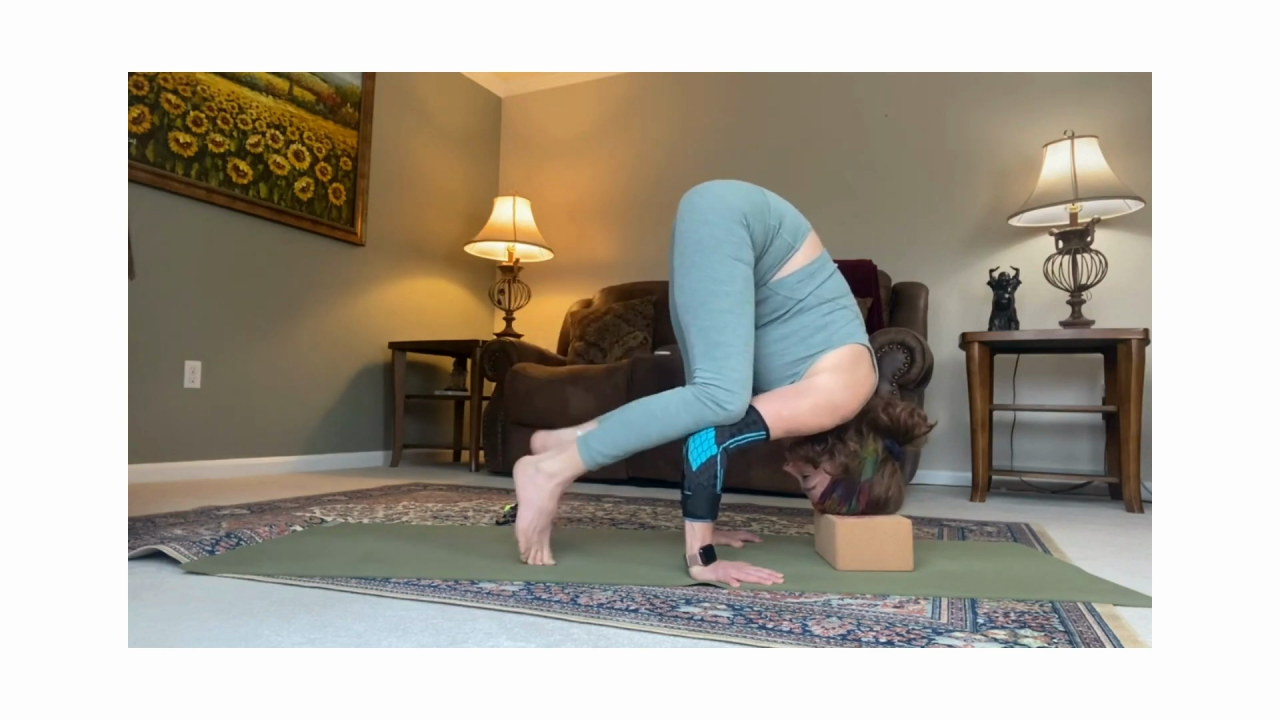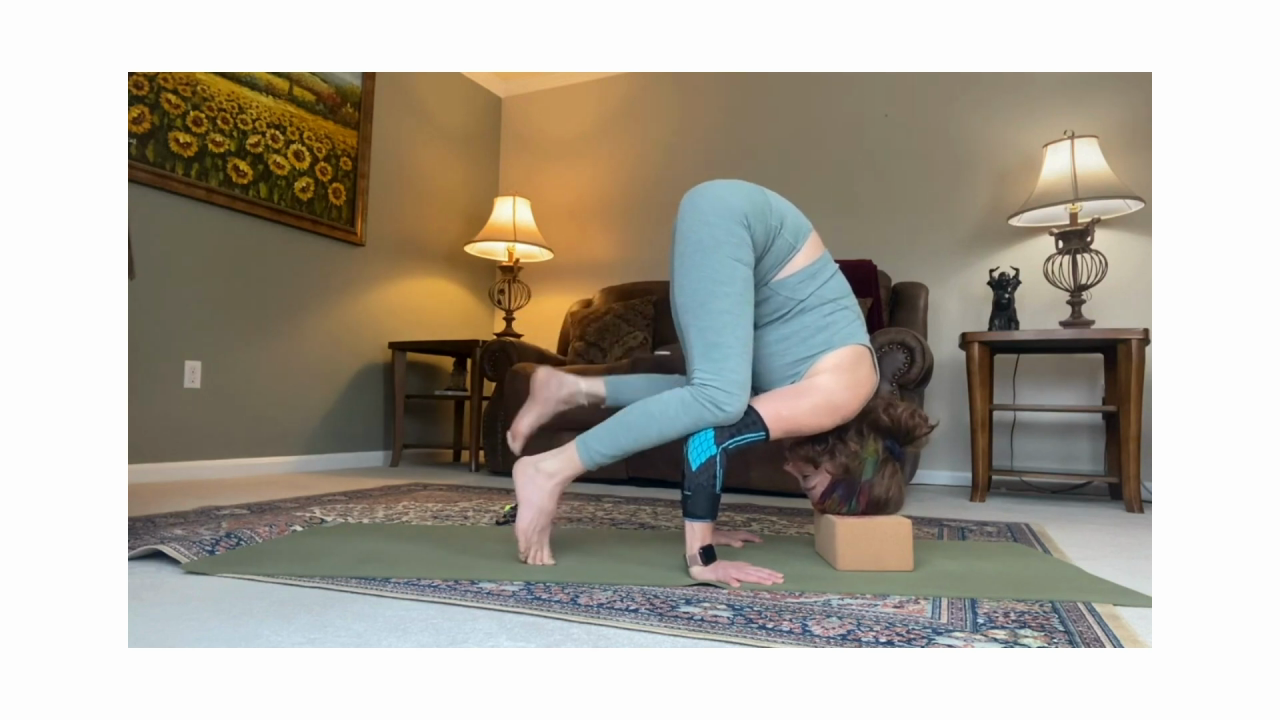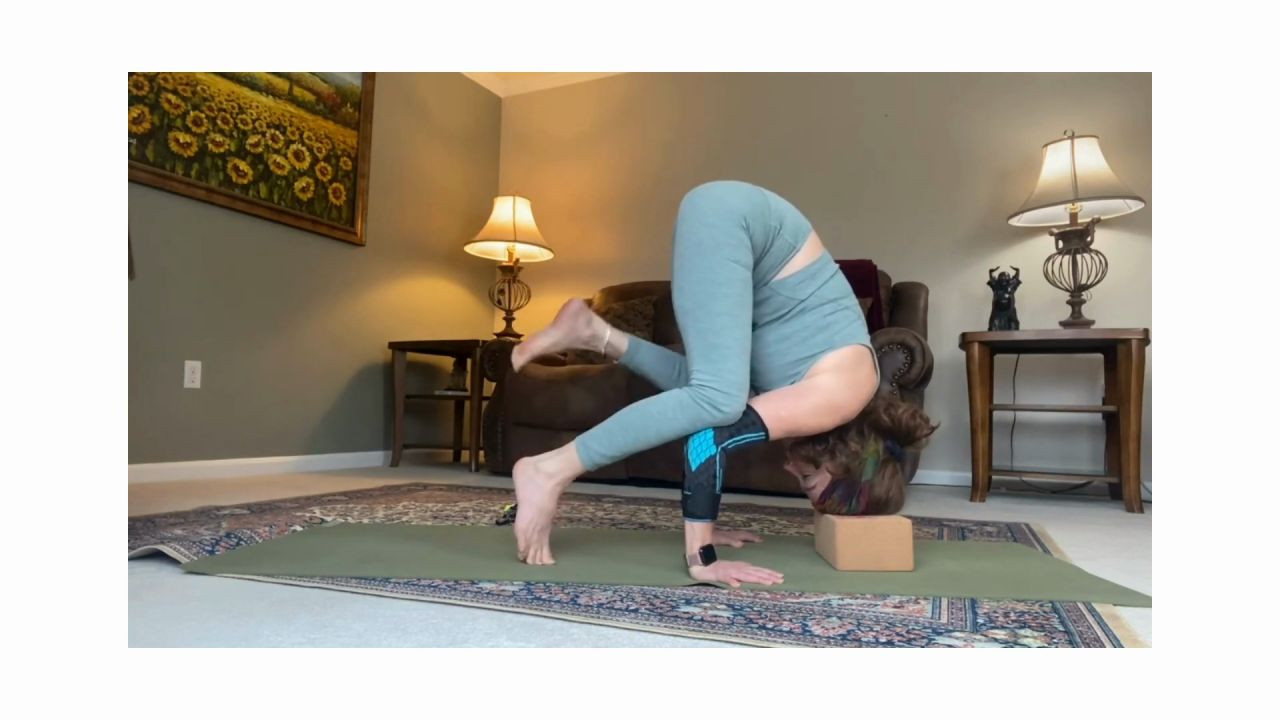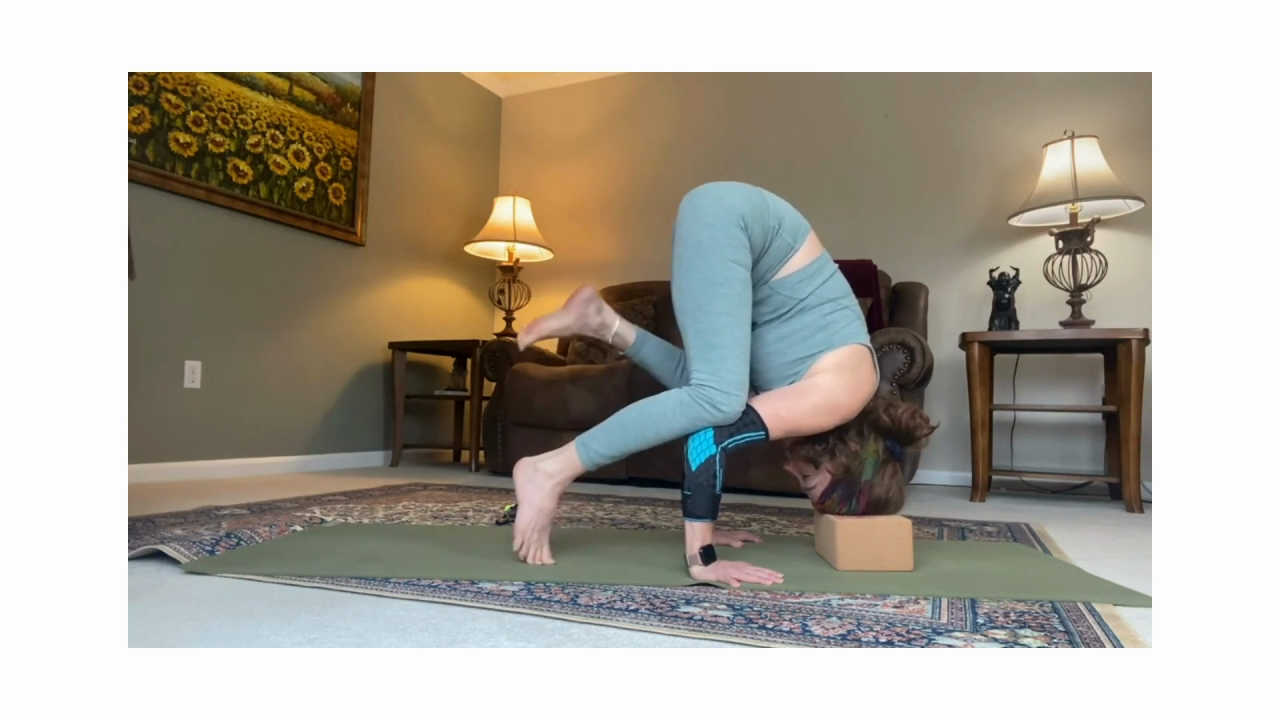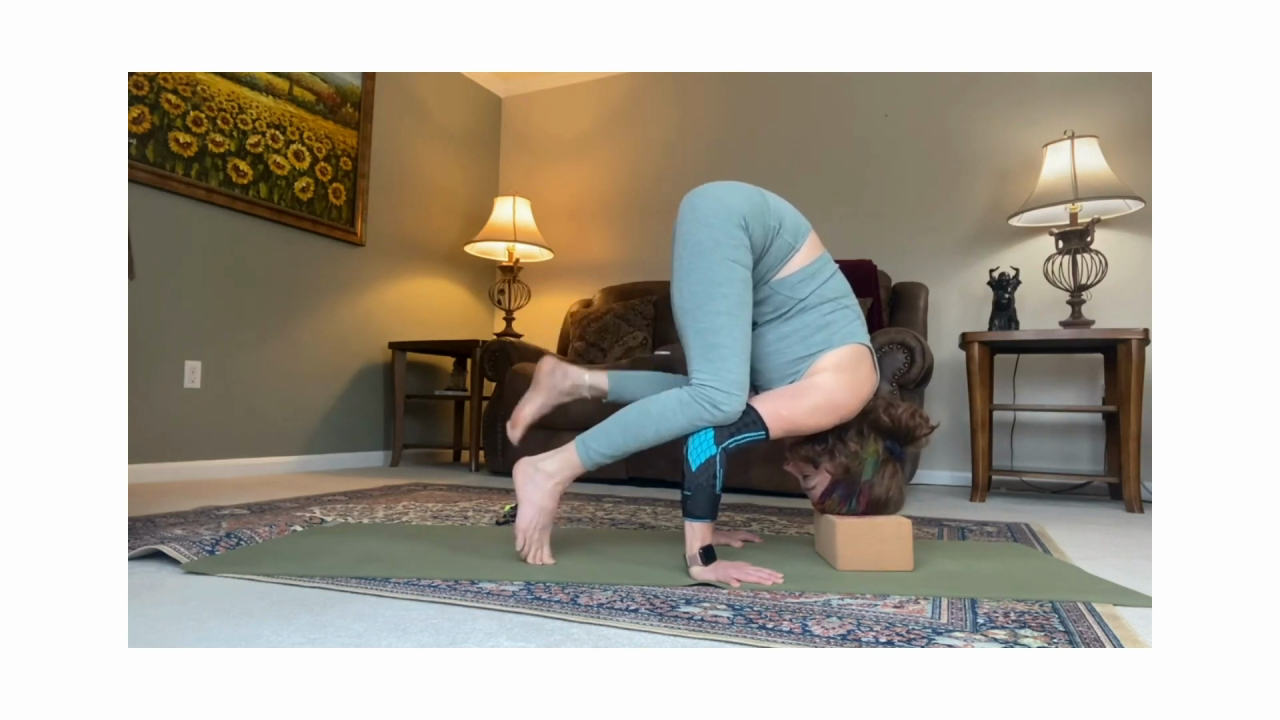
dt=0.3s
person 1, frame 1
left shoulder: (844, 383)
right shoulder: (839, 397)
right elbow: (715, 440)
left wrist: (703, 527)
right wrist: (700, 559)
left hip: (735, 223)
left knee: (711, 400)
right knee: (720, 400)
left ankle: (565, 444)
right ankle: (551, 471)
person 1, frame 2
left shoulder: (843, 386)
right shoulder: (839, 397)
right elbow: (714, 442)
left wrist: (704, 531)
right wrist: (701, 559)
left hip: (735, 223)
left knee: (711, 398)
right knee: (719, 401)
left ankle: (574, 388)
right ankle: (550, 472)
person 1, frame 3
left shoulder: (843, 386)
right shoulder: (839, 397)
right elbow: (714, 440)
left wrist: (704, 529)
right wrist: (700, 559)
left hip: (742, 225)
left knee: (712, 397)
right knee: (718, 401)
left ankle: (595, 333)
right ankle: (549, 472)
person 1, frame 4
left shoulder: (838, 390)
right shoulder: (838, 398)
right elbow: (713, 440)
left wrist: (704, 528)
right wrist: (700, 560)
left hip: (738, 225)
left knee: (709, 395)
right knee: (717, 401)
left ankle: (601, 322)
right ankle: (550, 472)
person 1, frame 5
left shoulder: (843, 385)
right shoulder: (838, 397)
right elbow: (712, 441)
left wrist: (704, 529)
right wrist: (700, 559)
left hip: (739, 225)
right hip: (727, 217)
left knee: (712, 399)
right knee: (718, 401)
left ankle: (578, 382)
right ankle: (550, 472)
